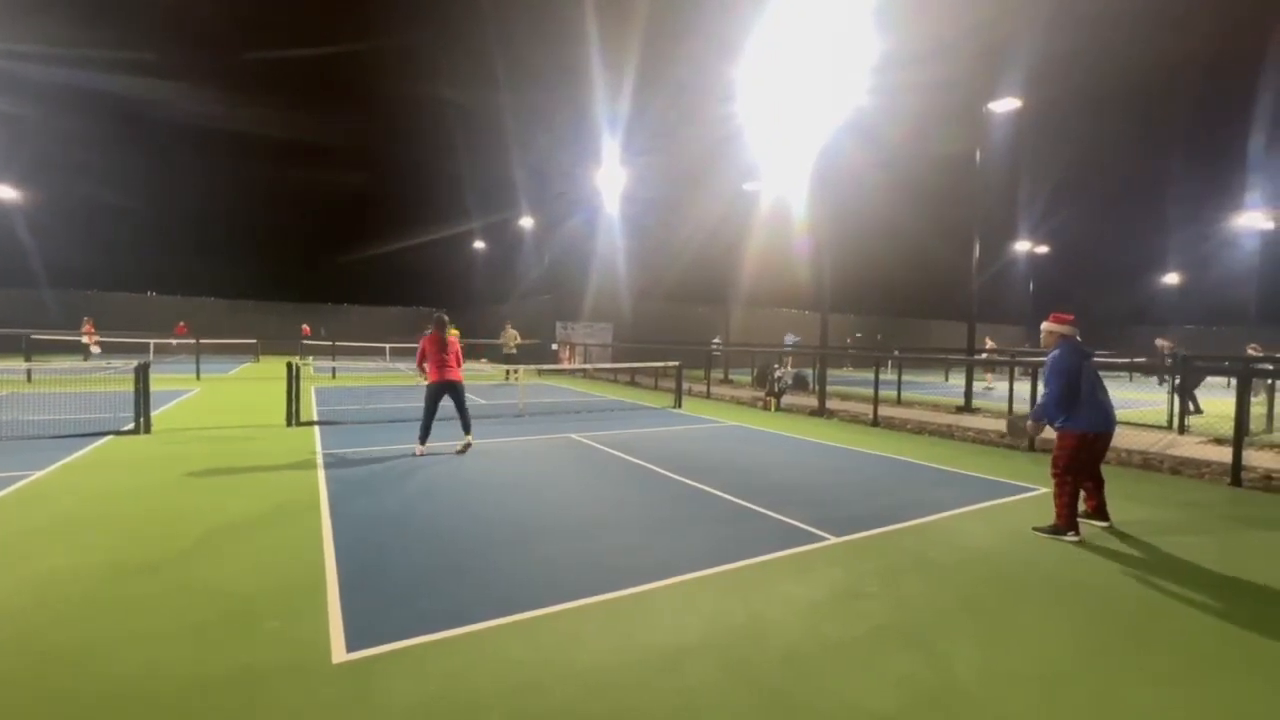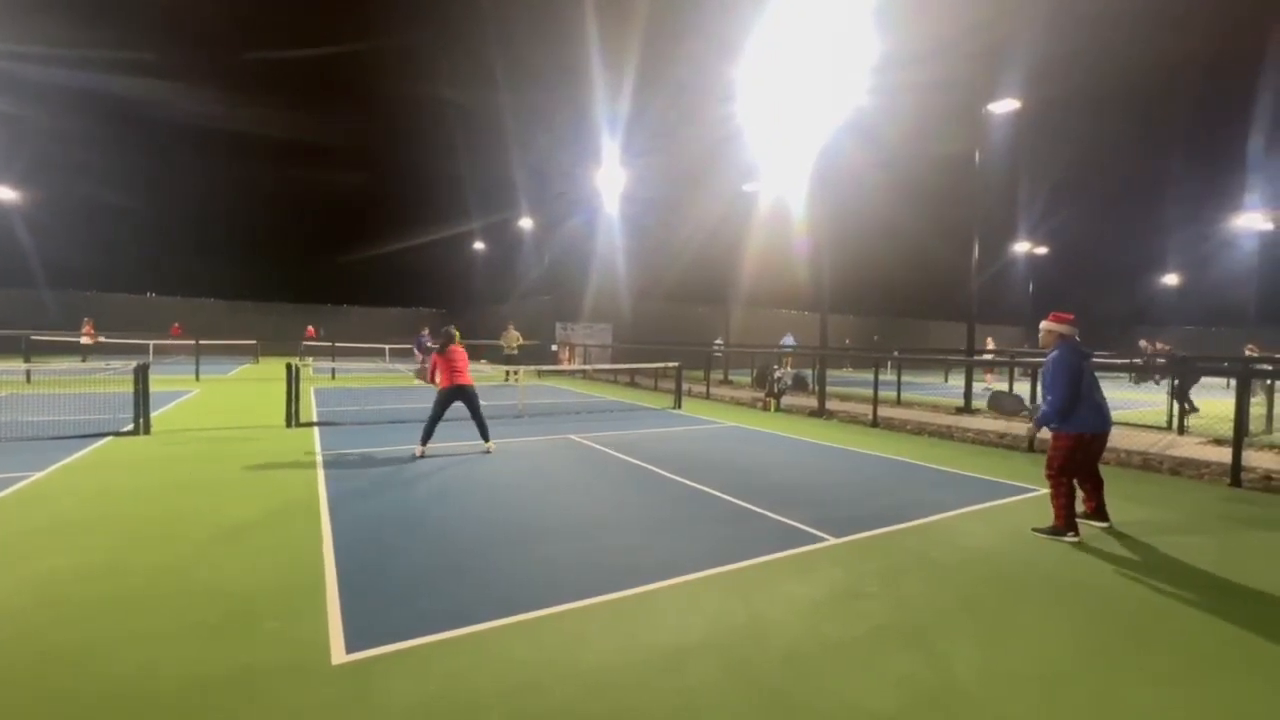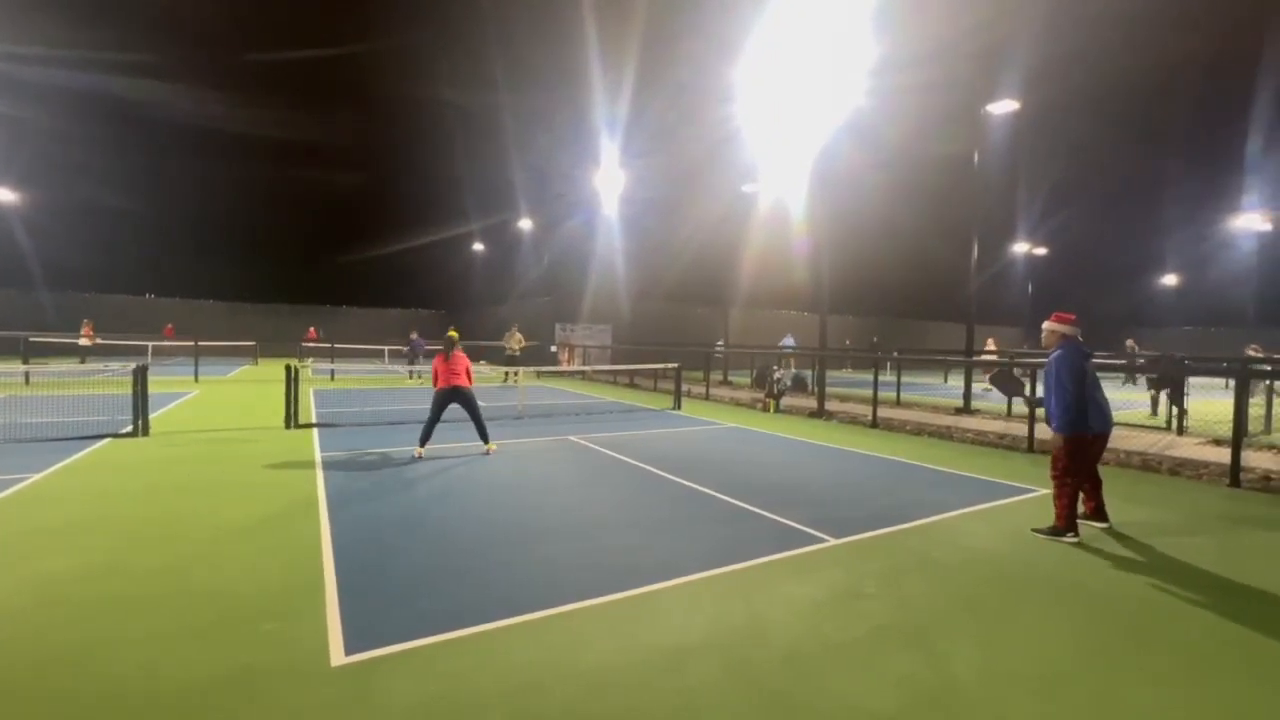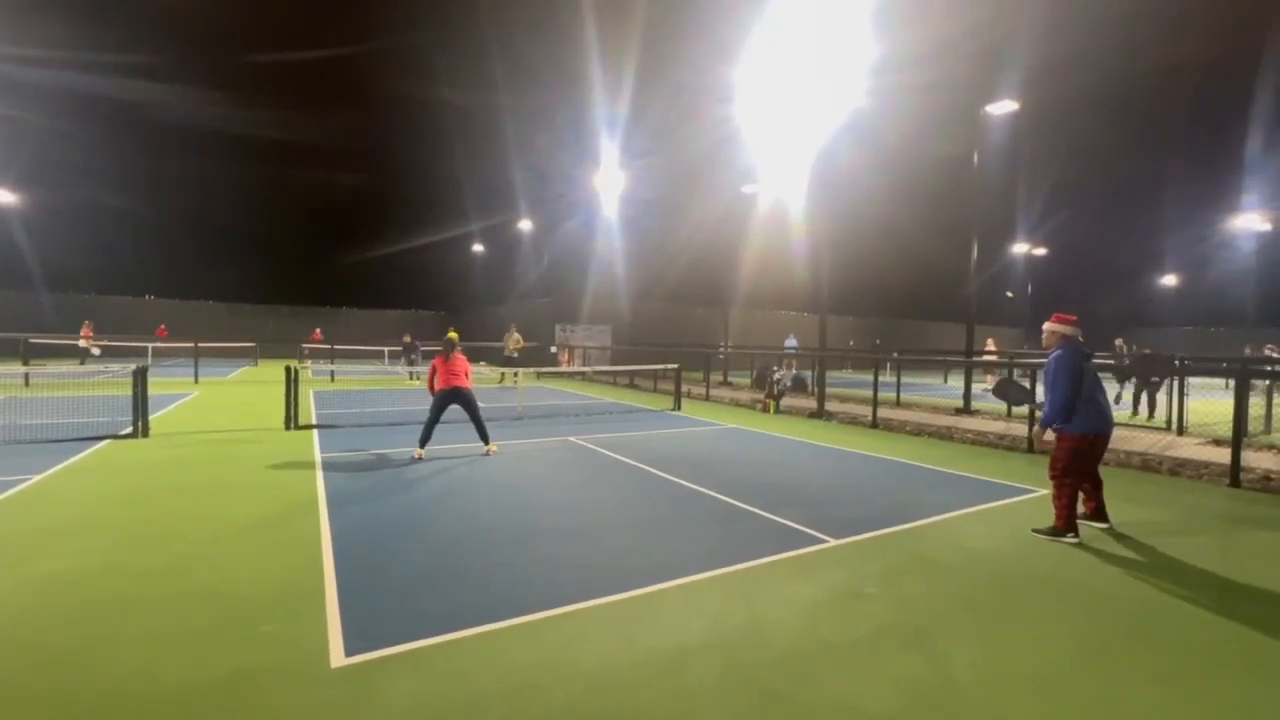
dt=0.4s
person 1, frame 1
left shoulder: (1059, 358)
right shoulder: (1077, 356)
left elbow: (1054, 396)
left wrist: (1035, 419)
right wrist: (1047, 417)
left hip: (1079, 426)
right hip: (1100, 422)
left knee: (1064, 473)
right knee: (1087, 469)
left ankle: (1066, 526)
right ankle: (1097, 512)
person 1, frame 2
left shoulder: (1059, 358)
right shoulder: (1075, 356)
left elbow: (1058, 400)
left wrist: (1038, 422)
right wrist: (1042, 413)
left hip: (1076, 427)
right hip: (1095, 424)
left knee: (1058, 474)
right knee: (1086, 470)
left ankle: (1065, 527)
right ankle: (1097, 512)
person 1, frame 3
left shoulder: (1061, 358)
right shoulder: (1075, 356)
left elbow: (1065, 398)
left wrist: (1059, 429)
right wrist: (1038, 401)
left hip: (1079, 428)
right hip: (1096, 424)
left knee: (1063, 475)
right knee: (1085, 471)
left ankle: (1065, 527)
right ankle: (1096, 513)
person 1, frame 4
left shoulder: (1060, 358)
right shoulder: (1078, 357)
left elbow: (1059, 398)
left wrist: (1043, 425)
right wrist: (1043, 408)
left hip: (1078, 428)
right hip: (1097, 424)
left knee: (1062, 475)
right knee: (1085, 471)
left ankle: (1065, 528)
right ankle: (1097, 513)
